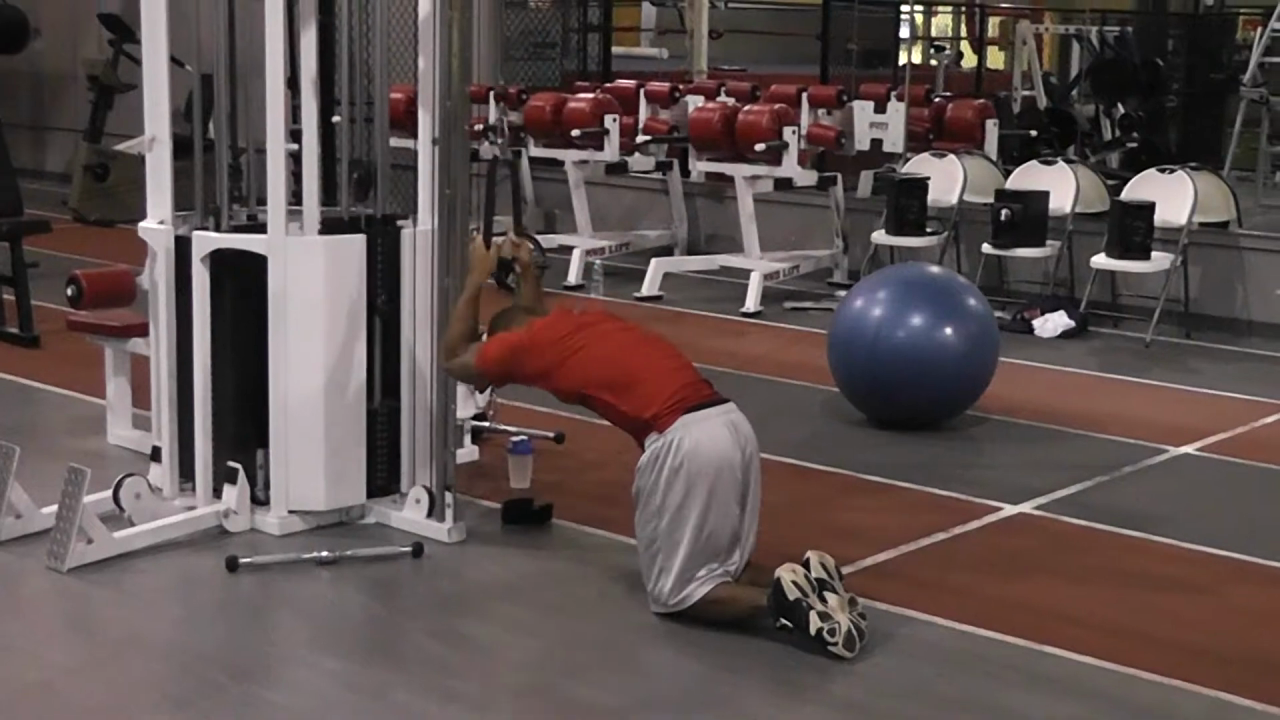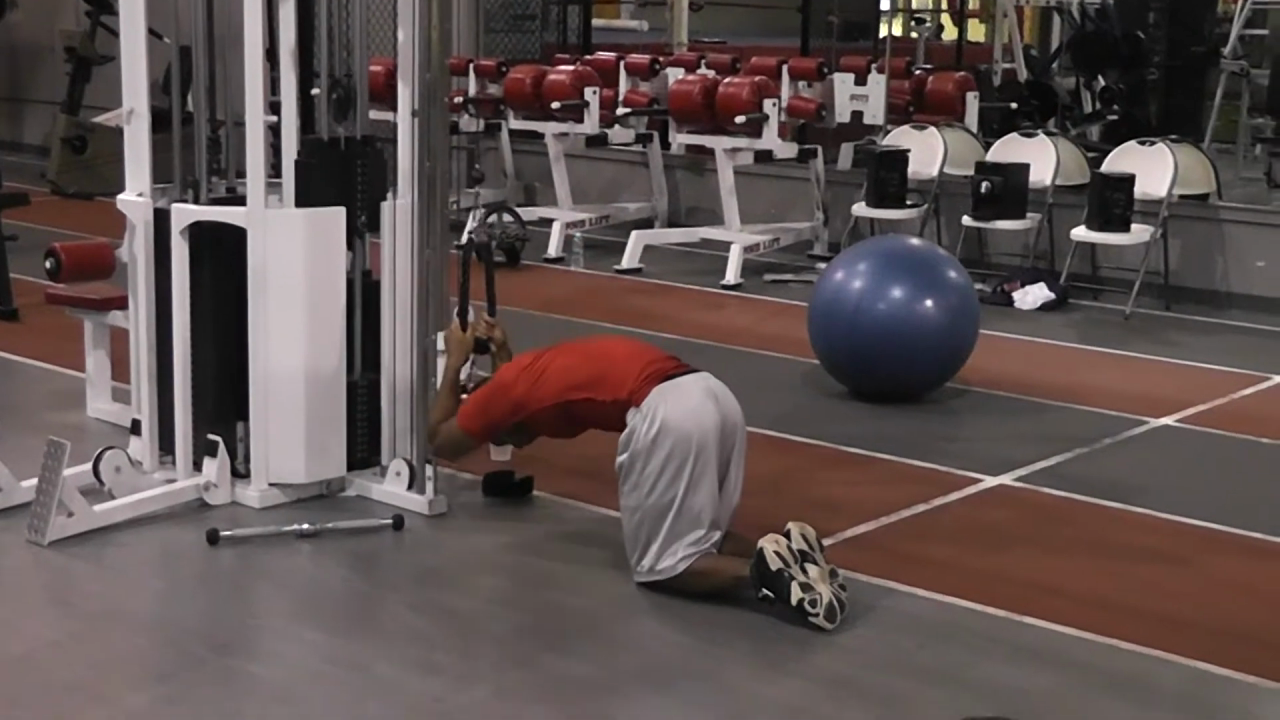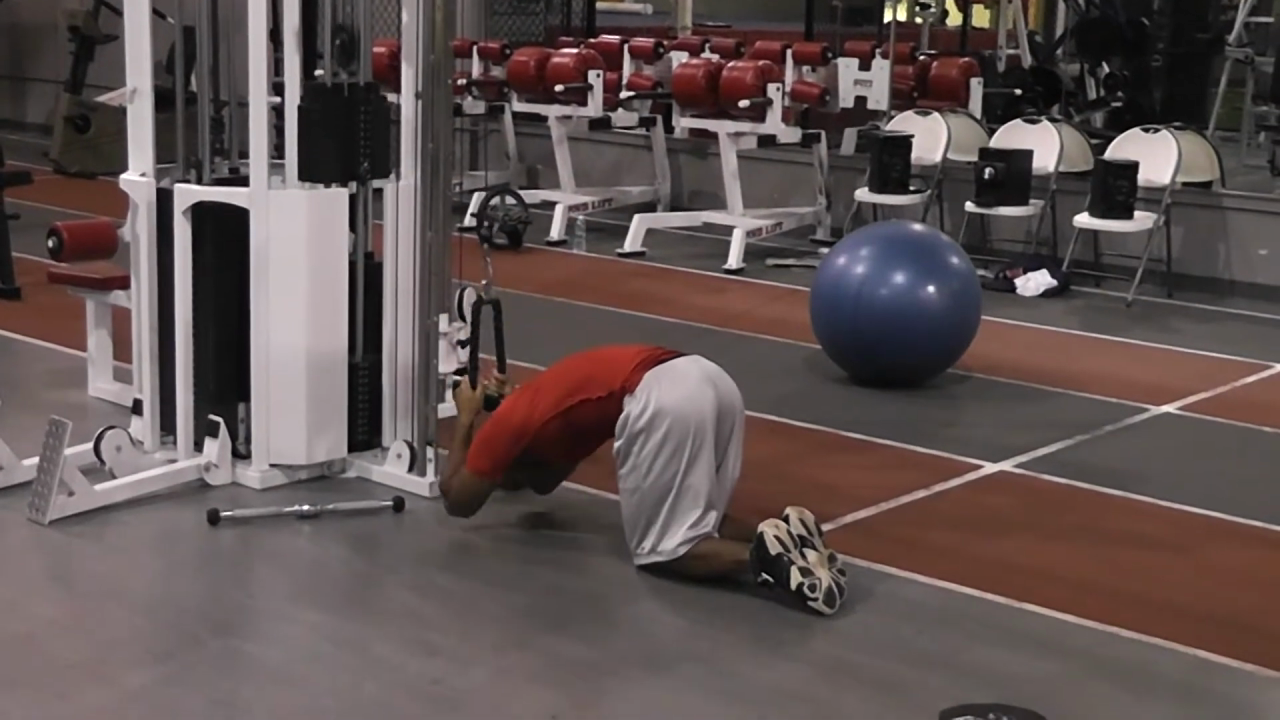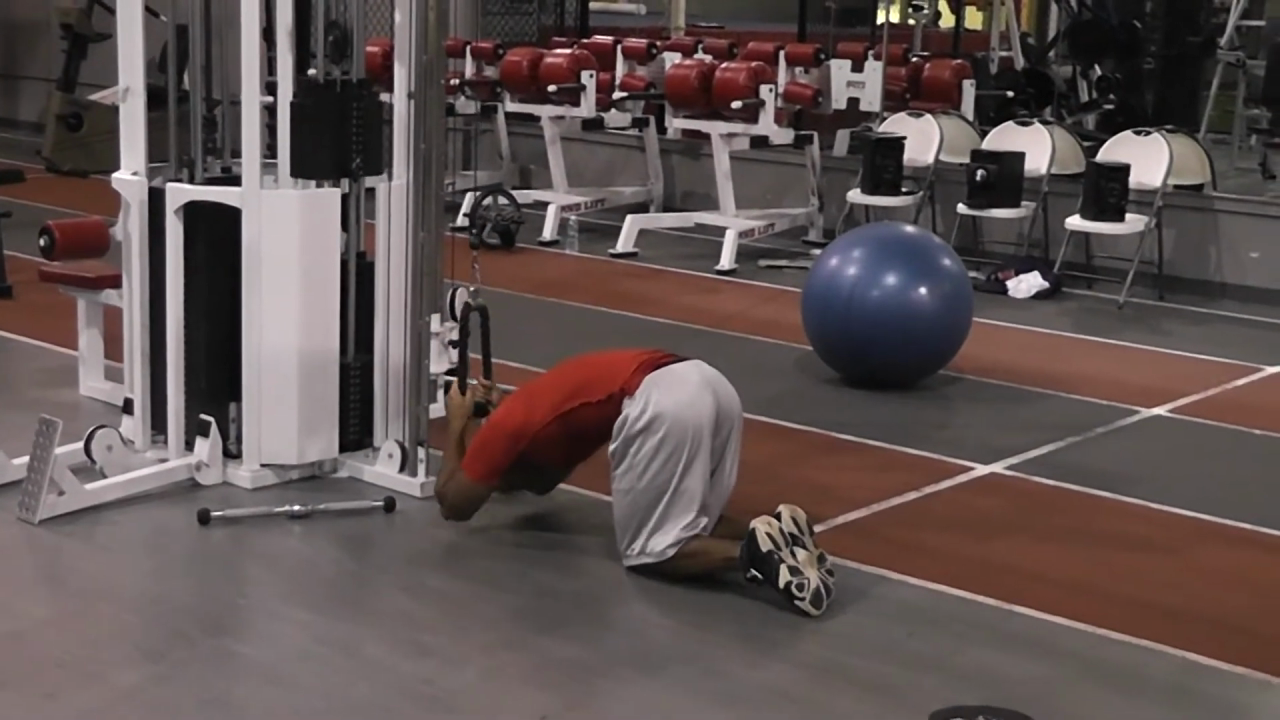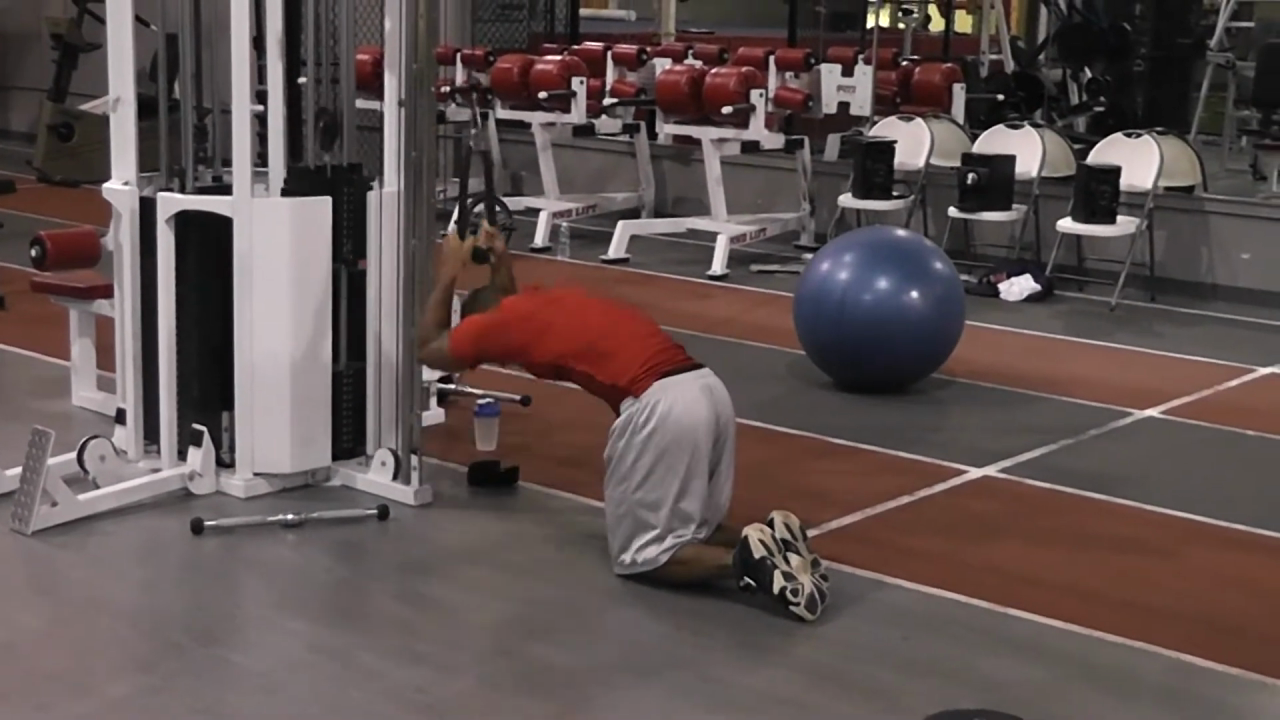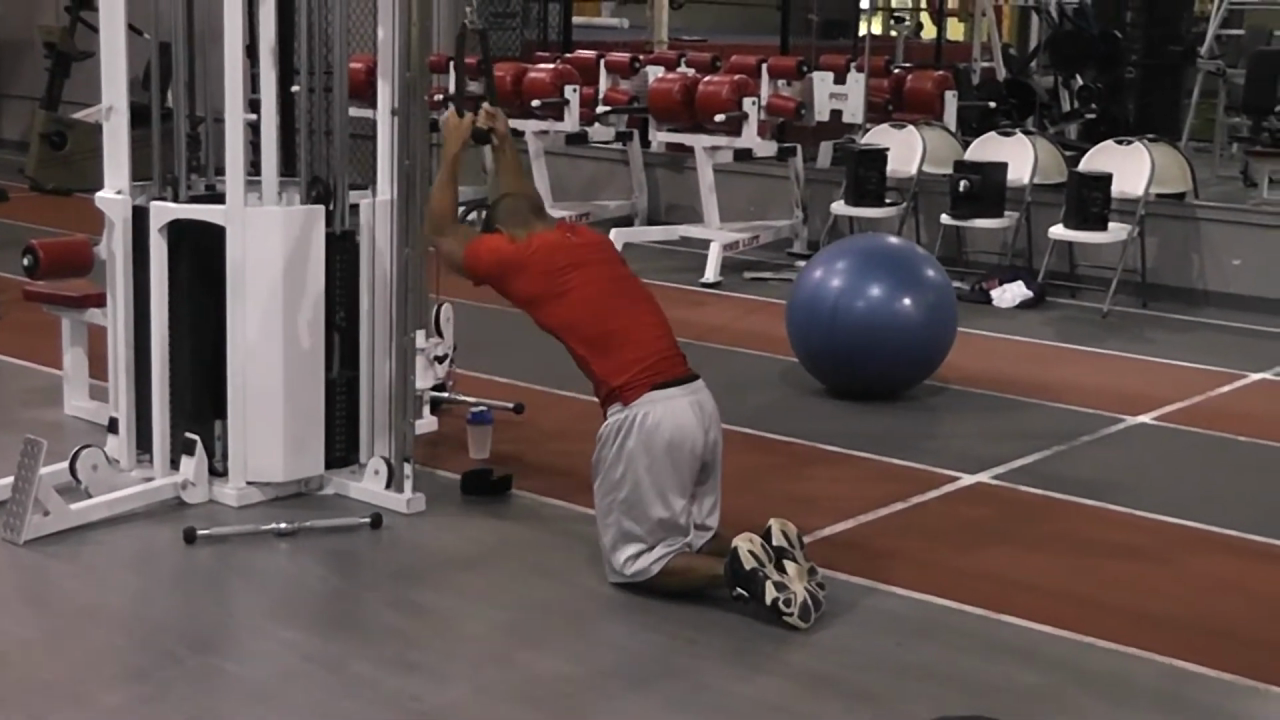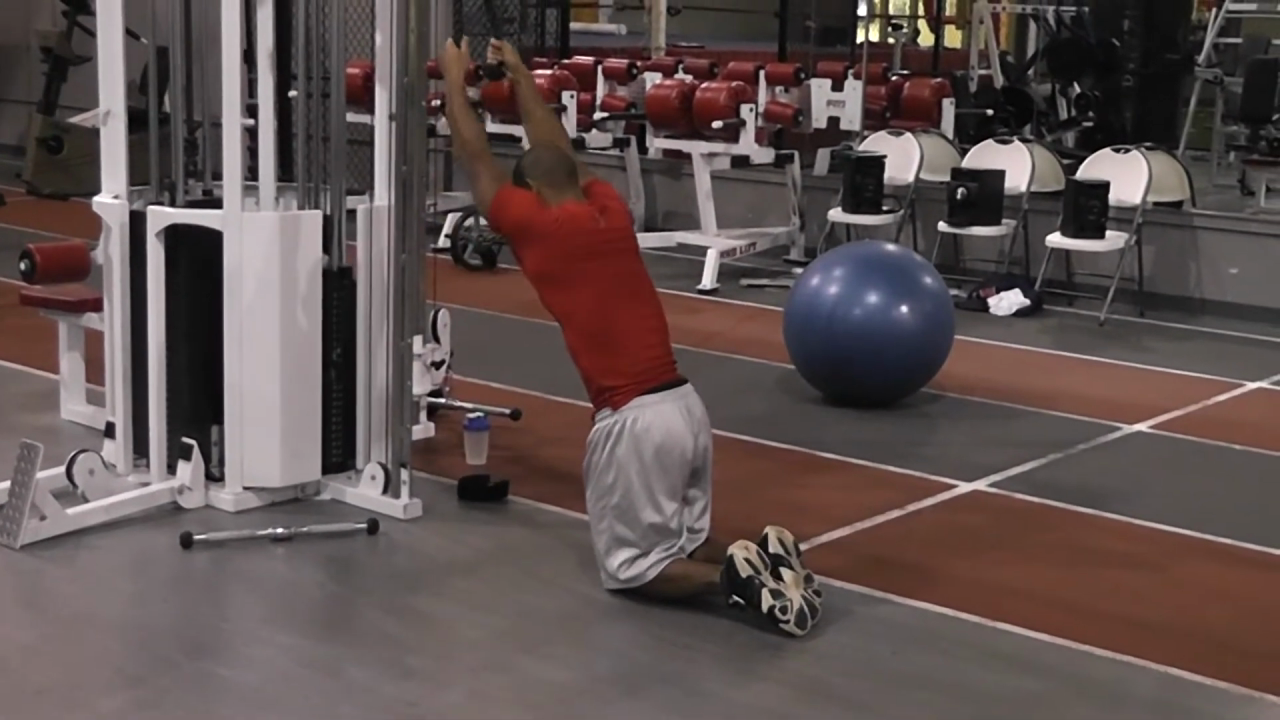
dt=0.7s
person 1, frame 1
left shoulder: (526, 344)
right shoulder: (586, 317)
left elbow: (456, 360)
left wrist: (477, 278)
right wrist: (527, 273)
left hip: (682, 443)
right hip: (731, 423)
left knee: (674, 595)
right knee: (719, 568)
left ankle: (777, 598)
right ankle: (802, 577)
person 1, frame 2
left shoulder: (502, 391)
right shoulder: (540, 367)
left elbow: (441, 443)
left wrist: (455, 363)
right wrist: (501, 351)
left hip: (667, 415)
right hip: (713, 394)
left knee: (659, 566)
right knee: (699, 540)
left ankle: (761, 569)
right ankle: (783, 547)
person 1, frame 3
left shoulder: (505, 425)
right shoulder: (540, 403)
left elbow: (456, 500)
right elbow: (547, 480)
left wrist: (465, 420)
left hip: (661, 400)
right hip: (710, 378)
left knee: (660, 550)
right knee: (695, 521)
left ankle: (761, 555)
right ankle: (782, 532)
person 1, frame 4
left shoulder: (503, 427)
right shoulder: (533, 403)
left elbow: (453, 505)
right elbow: (543, 479)
left wrist: (456, 425)
left hip: (661, 404)
right hip: (708, 383)
left knee: (648, 551)
right knee: (693, 525)
left ankle: (751, 551)
right ankle: (773, 529)
person 1, frame 5
left shoulder: (500, 321)
right shoulder: (549, 299)
left elbow: (429, 351)
left wrist: (449, 274)
right wrist: (500, 264)
left hip: (661, 408)
right hip: (708, 389)
left knee: (639, 558)
right knee: (694, 534)
left ankle: (744, 559)
right ankle: (769, 537)
person 1, frame 6
left shoulder: (519, 258)
right shoulder: (586, 237)
left elbow: (441, 235)
right elbow: (528, 211)
left wrist: (452, 152)
right wrist: (504, 146)
left hip: (644, 417)
right hip: (696, 401)
left knee: (632, 562)
right knee: (689, 539)
left ankle: (737, 569)
right ankle: (764, 547)
person 1, frame 7
left shoulder: (541, 227)
right shoulder: (611, 210)
left elbow: (474, 157)
right elbow: (560, 153)
left wrist: (455, 80)
right wrist: (520, 78)
left hip: (633, 422)
right hip: (684, 405)
left knee: (628, 567)
right knee: (683, 543)
left ankle: (733, 577)
right ankle: (759, 555)
